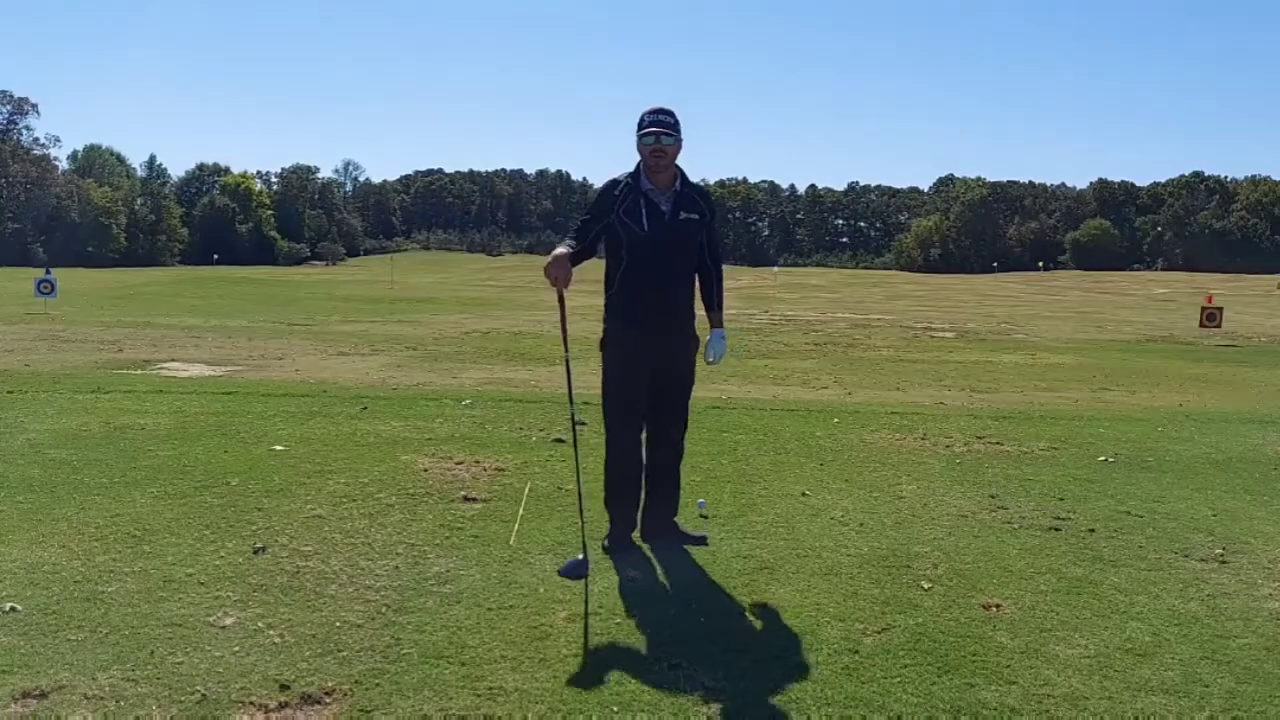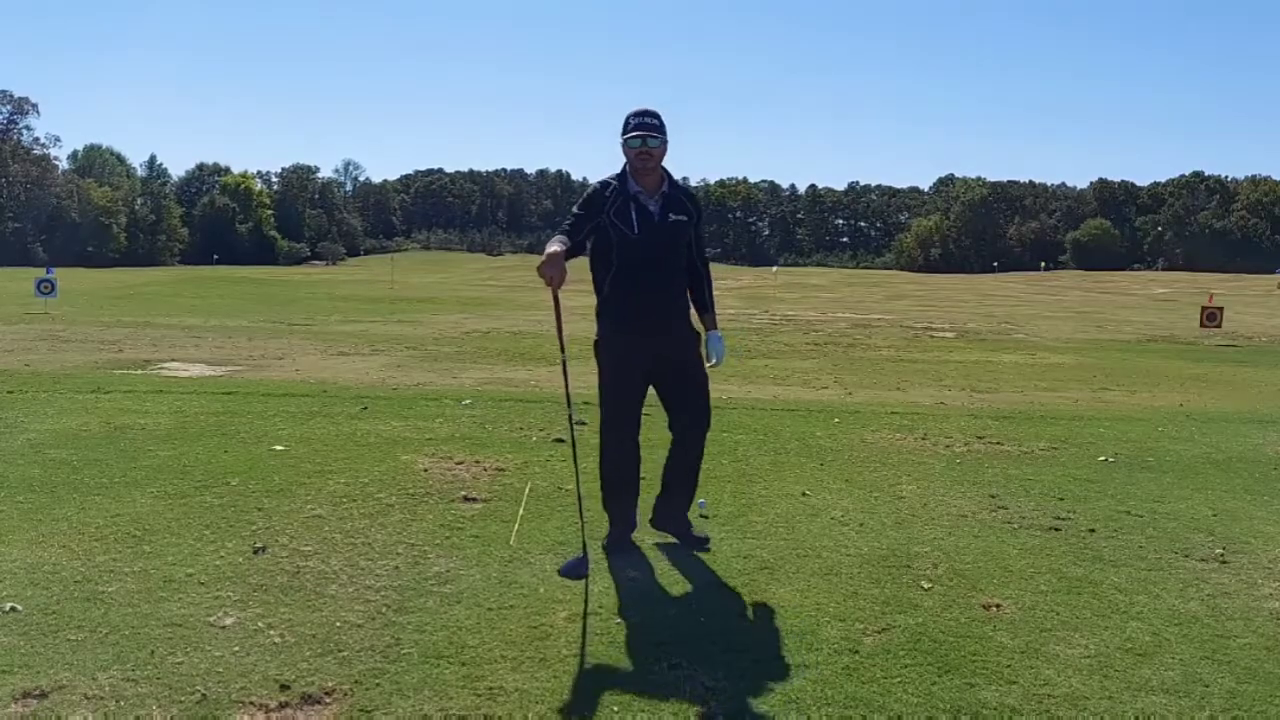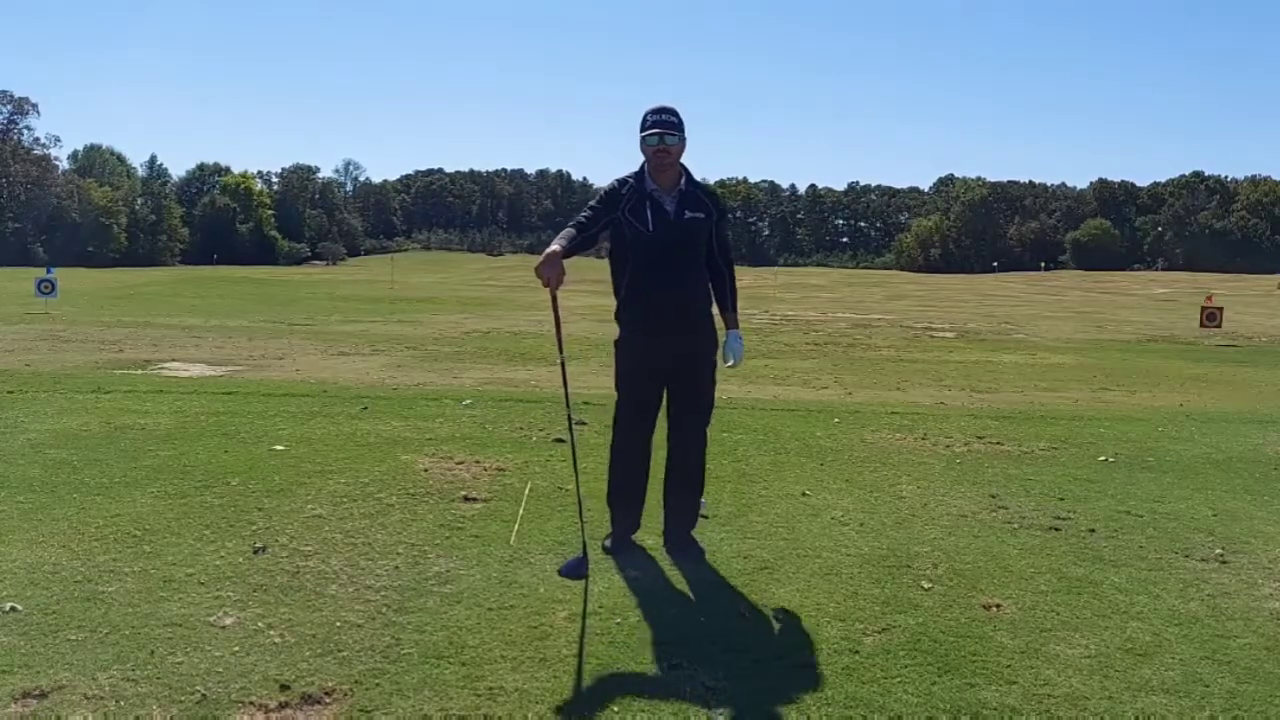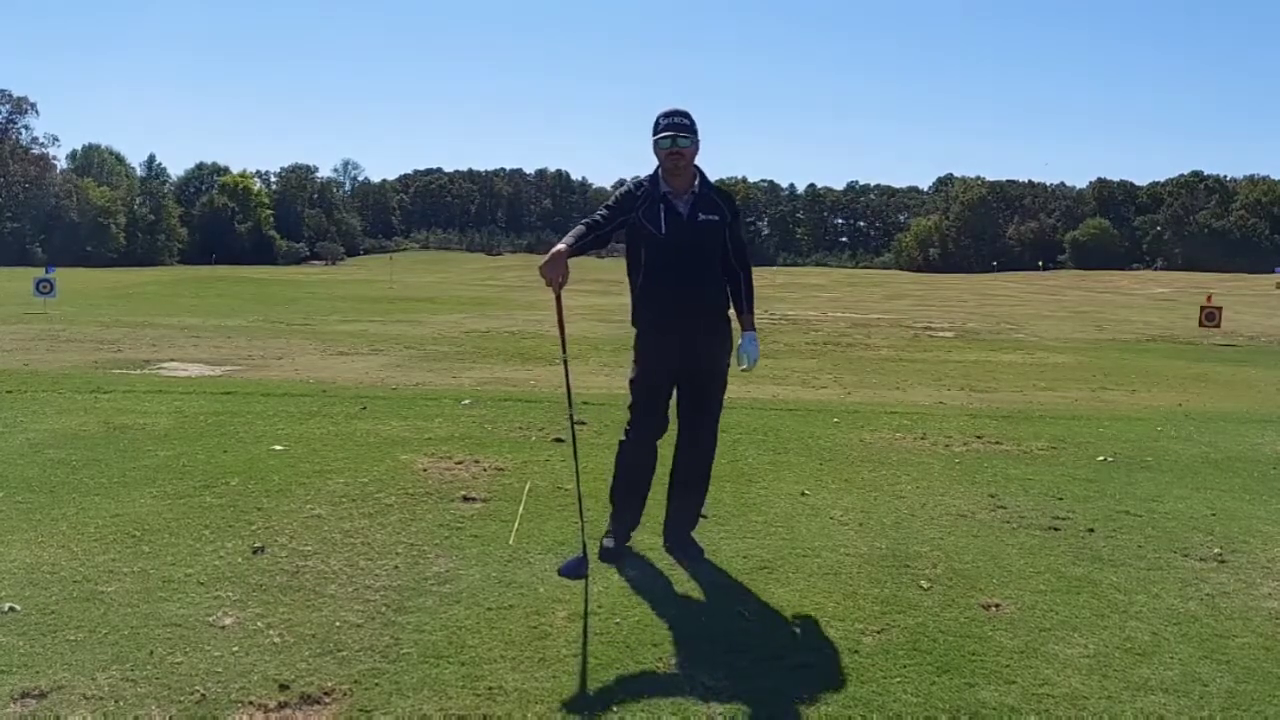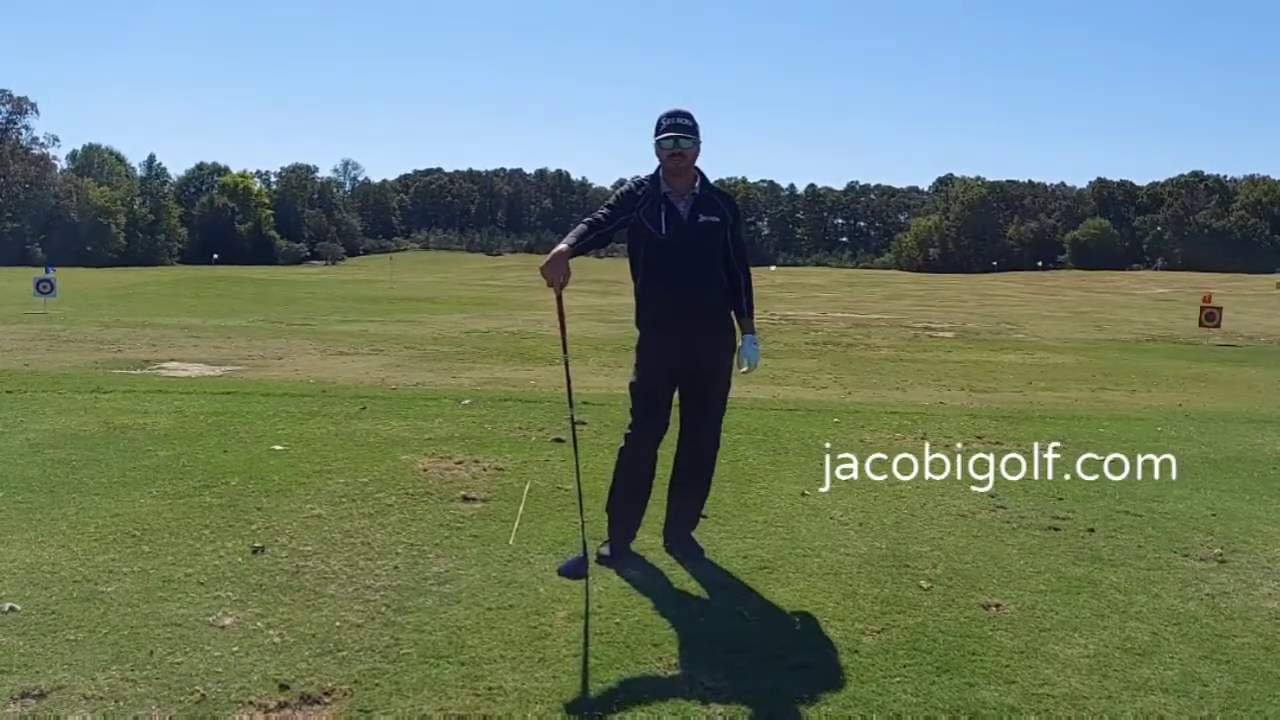
dt=0.5s
person 1, frame 1
left shoulder: (698, 201)
right shoulder: (615, 194)
left elbow: (709, 265)
right elbow: (585, 235)
left wrist: (717, 326)
right wrist: (565, 253)
left hip: (678, 333)
right hip: (626, 333)
left knee: (670, 431)
right knee: (623, 430)
left ankle: (659, 520)
right ankle: (620, 525)
person 1, frame 2
left shoulder: (685, 201)
right shoulder: (603, 195)
left elbow: (697, 266)
right elbow: (572, 230)
left wrist: (711, 327)
right wrist: (557, 249)
left hip: (676, 333)
right hip: (620, 335)
left knee: (694, 421)
right knee: (620, 431)
left ankle: (672, 512)
right ankle: (620, 525)
person 1, frame 3
left shoulder: (706, 201)
right shoulder: (620, 194)
left elbow: (721, 266)
right elbow: (585, 225)
left wrist: (732, 326)
right wrist: (557, 249)
left hip: (696, 335)
right hip: (639, 334)
left knee: (690, 435)
right knee: (631, 432)
left ankle: (679, 529)
right ankle: (622, 526)
person 1, frame 4
left shoulder: (720, 202)
right shoulder: (636, 196)
left elbow: (738, 269)
right elbow: (597, 225)
left wrist: (748, 329)
right wrist: (563, 248)
left hip: (710, 337)
right hip: (654, 335)
left knee: (699, 436)
right knee: (642, 430)
left ankle: (680, 529)
right ankle: (619, 528)
person 1, frame 5
left shoulder: (721, 204)
right shoulder: (637, 197)
left elbow: (738, 271)
right elbow: (598, 225)
left wrist: (747, 332)
right wrist: (564, 250)
left hip: (713, 338)
right hip: (657, 336)
left knee: (701, 439)
right knee: (643, 434)
left ankle: (680, 531)
right ankle: (619, 534)
